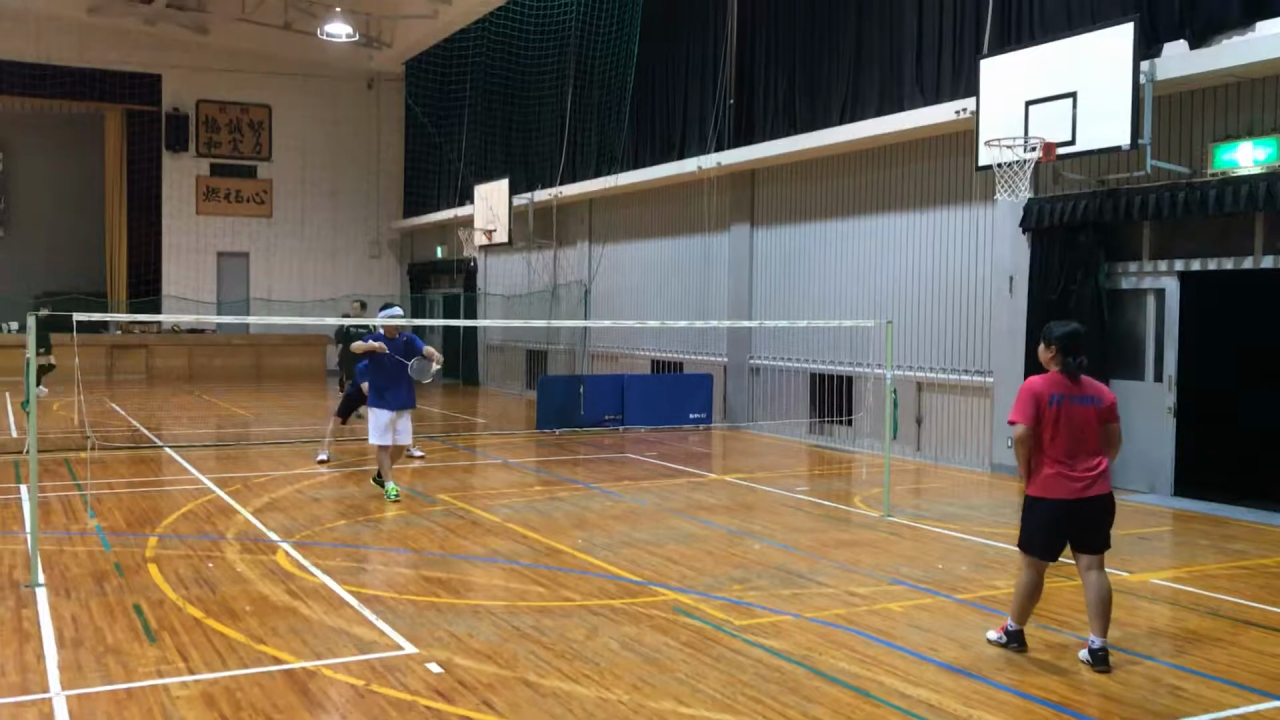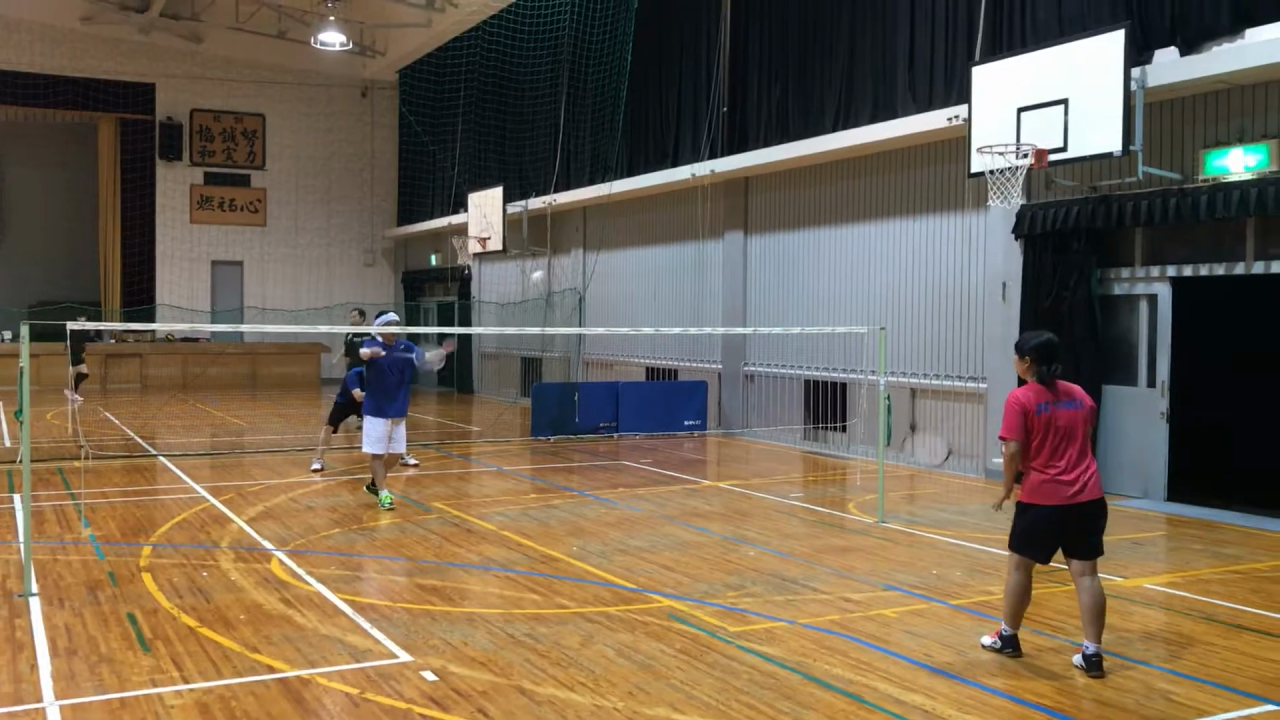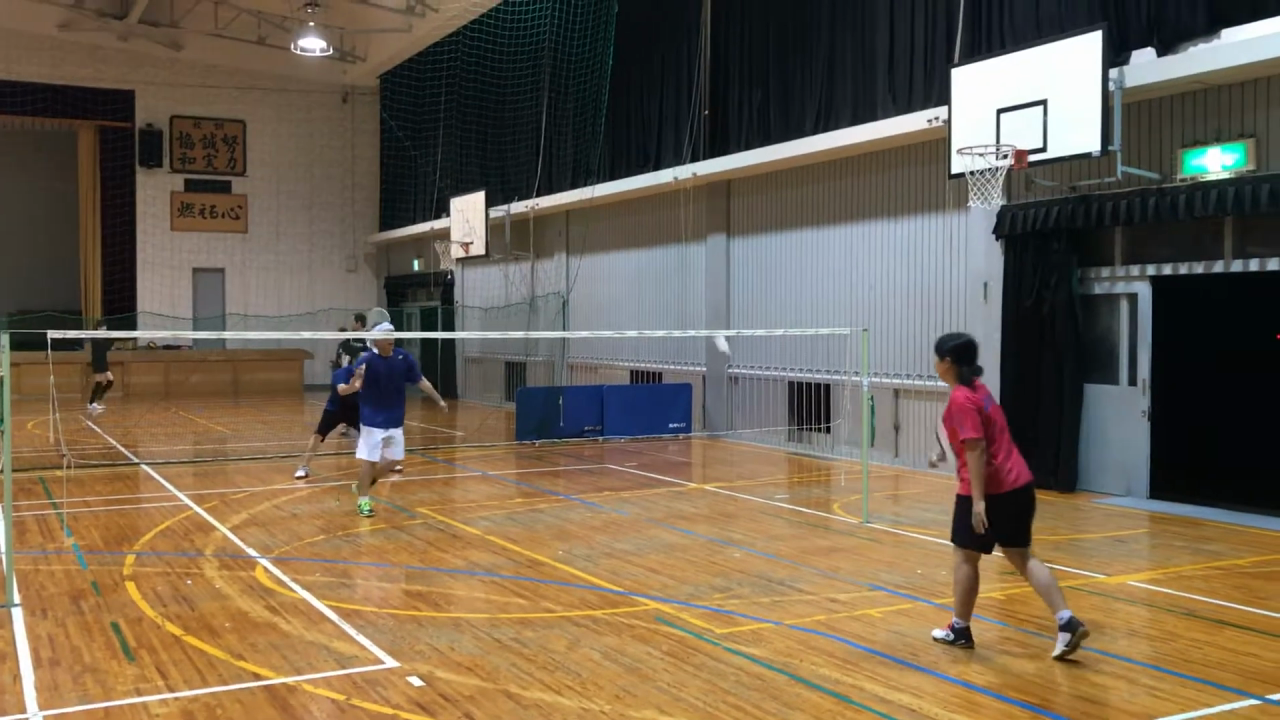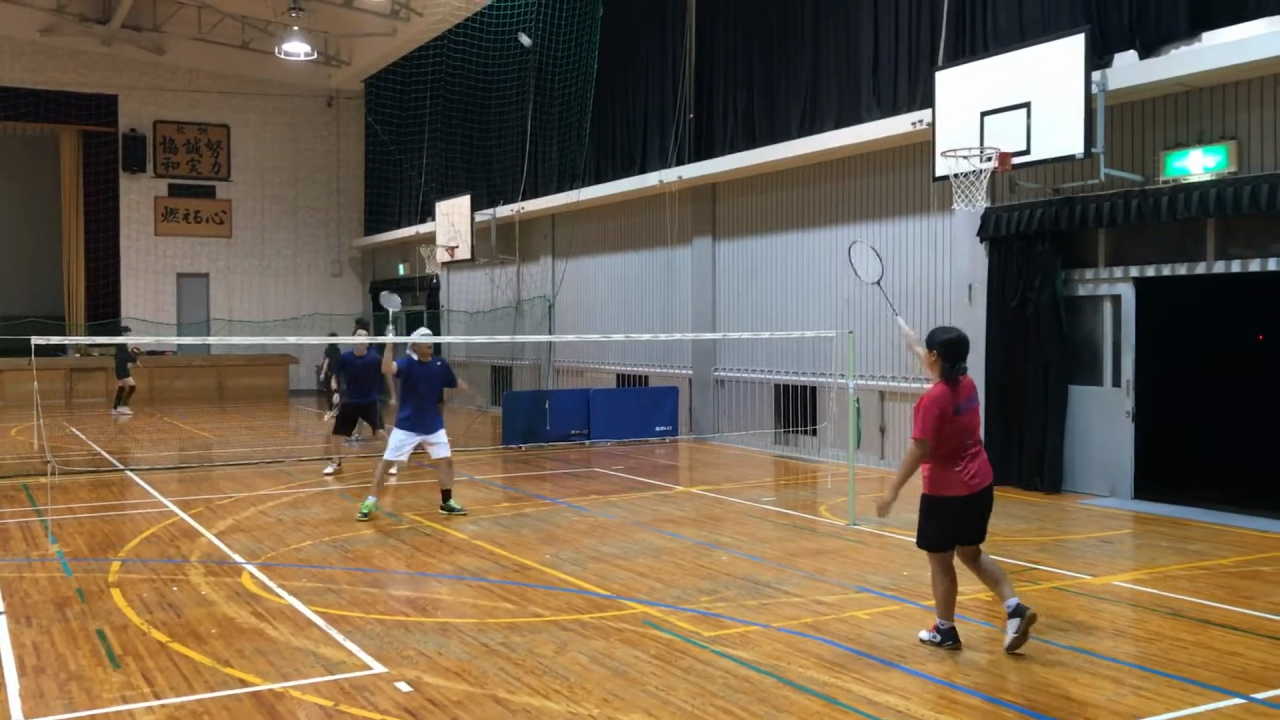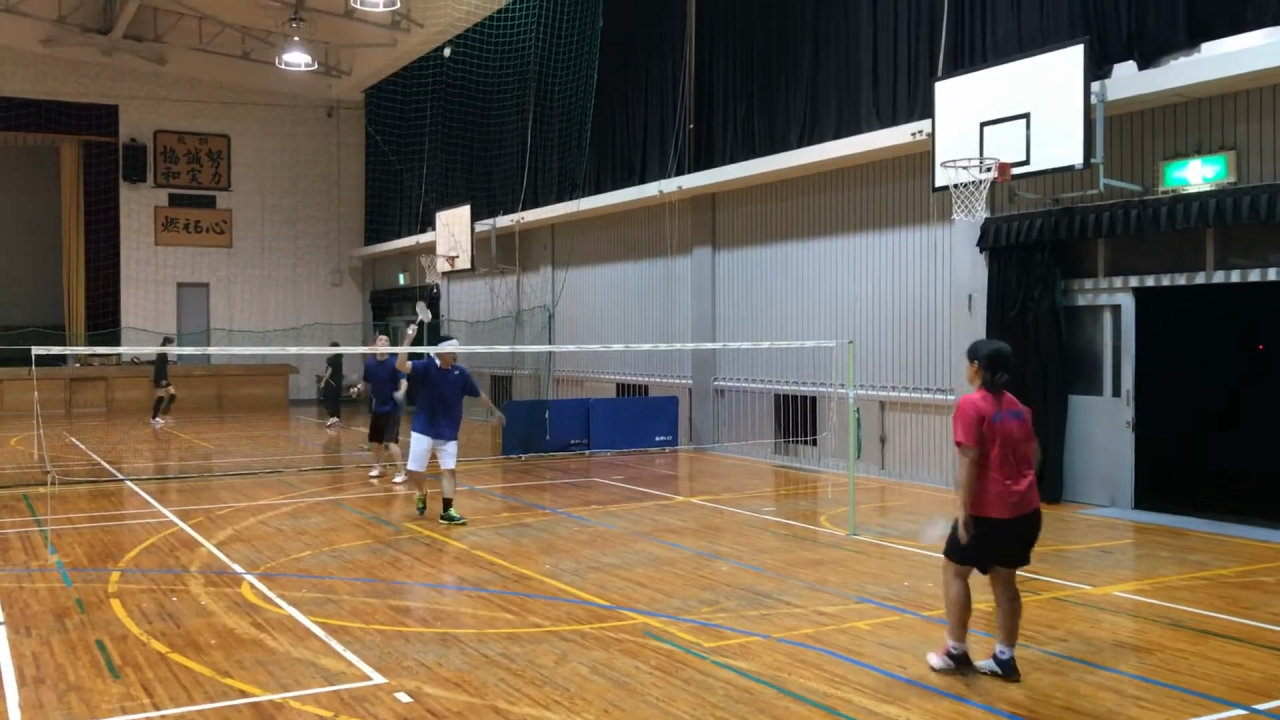
dt=0.5s
person 1, frame 1
left shoulder: (1035, 387)
right shoulder: (1101, 392)
left elbow: (1021, 436)
right elbow: (1114, 442)
left wrist: (1026, 476)
left hip: (1049, 493)
right hip: (1095, 493)
left knee: (1032, 565)
right knee: (1093, 568)
left ankle: (1013, 631)
right ankle: (1098, 648)
person 1, frame 2
left shoulder: (1019, 399)
right shoulder: (1080, 395)
left elbow: (1014, 452)
left wrist: (1006, 489)
left hip: (1042, 499)
right hip: (1088, 498)
left knee: (1019, 565)
right knee: (1085, 573)
left ankle: (1008, 637)
right ankle: (1092, 653)
person 1, frame 3
left shoulder: (960, 399)
right shoulder: (974, 388)
left elbow: (976, 450)
left wrist: (978, 500)
right wrist: (947, 451)
left hip: (990, 491)
right hip: (1018, 485)
left knee: (965, 557)
right knee: (1022, 558)
left ankle: (960, 629)
right ankle: (1067, 622)
person 1, frame 4
left shoulder: (933, 398)
right shoulder: (966, 385)
left elbow: (920, 450)
right elbow: (948, 375)
left wrist: (892, 490)
right wrist: (915, 348)
left hip: (946, 492)
right hip: (979, 486)
left knee: (940, 561)
right knee: (972, 553)
left ankle: (945, 631)
right ankle: (1015, 608)
person 1, frame 5
left shoulder: (970, 405)
right shoulder: (1017, 407)
left elbow: (969, 460)
right elbow: (1034, 455)
left wrist: (963, 511)
left hip: (987, 511)
right hip: (1025, 509)
left knee: (954, 571)
right knee: (1004, 580)
left ankle: (956, 651)
right ankle: (1004, 658)
person 2, frame 1
left shoulder: (408, 339)
right shoulder: (374, 338)
left elbow: (425, 349)
right elbow: (354, 347)
left wrist: (434, 354)
right wrist: (372, 346)
left hip: (404, 403)
right hip: (380, 402)
left knee: (401, 445)
right knee: (383, 445)
left ankle: (380, 476)
right ankle: (389, 484)
person 2, frame 2
left shoulder: (406, 347)
right shoulder: (372, 345)
left elbow: (427, 358)
right elbow: (363, 353)
left wrist: (443, 351)
right wrist: (370, 352)
left hip: (398, 412)
right hip: (376, 411)
left knee: (396, 453)
right knee: (377, 453)
left ankle: (375, 484)
right ankle: (383, 493)
person 2, frame 3
left shoulder: (404, 357)
right shoulder: (366, 360)
left elbow: (420, 380)
right elbow: (355, 386)
left wrist: (438, 399)
right wrist: (357, 378)
left hip: (395, 421)
right hip: (373, 420)
left knee: (394, 460)
right knee: (370, 460)
left ankle: (364, 485)
right ankle: (363, 500)
person 2, frame 4
left shoulder: (441, 365)
right shoulder: (408, 362)
left elbow: (456, 383)
right elbow: (387, 369)
left hip: (434, 425)
right hip: (407, 425)
left knee: (445, 461)
right knee: (388, 461)
left ankle: (447, 502)
right ankle: (371, 501)
person 2, frame 5
left shoulder: (461, 373)
right shoulder: (426, 367)
left elbow: (478, 394)
right elbow: (401, 366)
left wrist: (495, 410)
right wrist: (408, 339)
left hip: (448, 433)
right hip: (423, 430)
left knee: (449, 470)
right knee: (416, 471)
left ankle: (447, 511)
right ankle: (422, 494)
